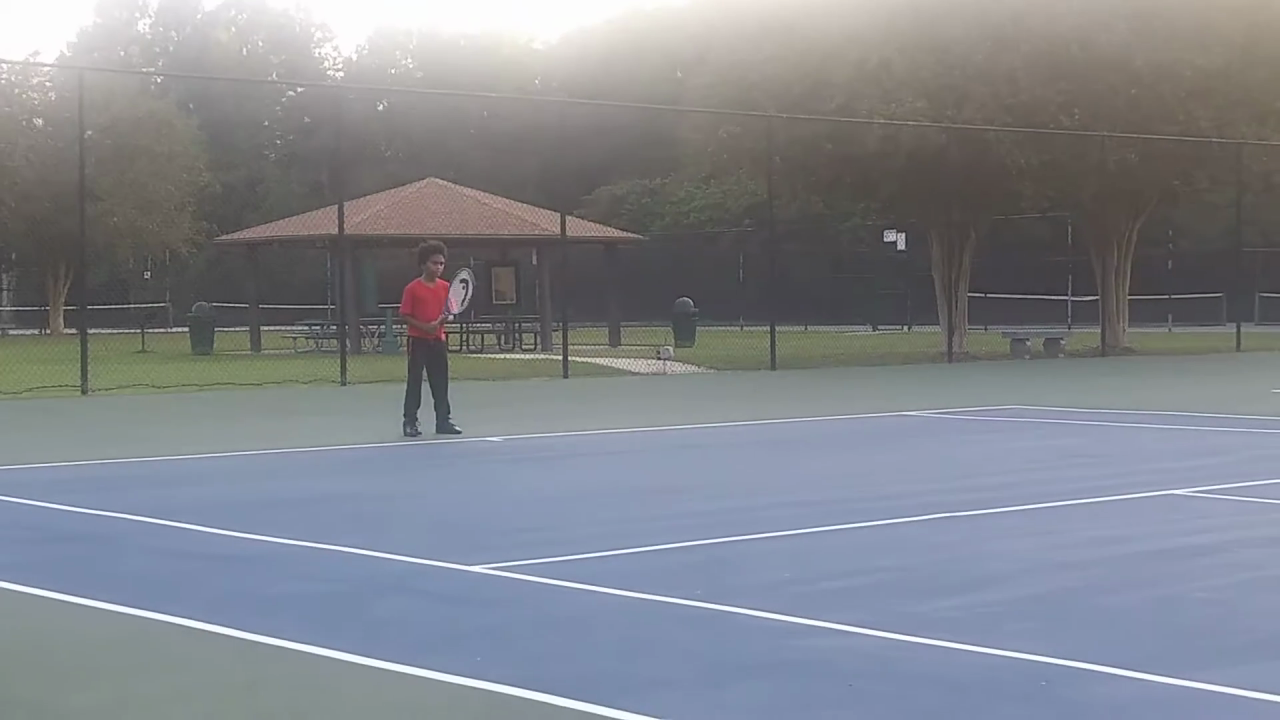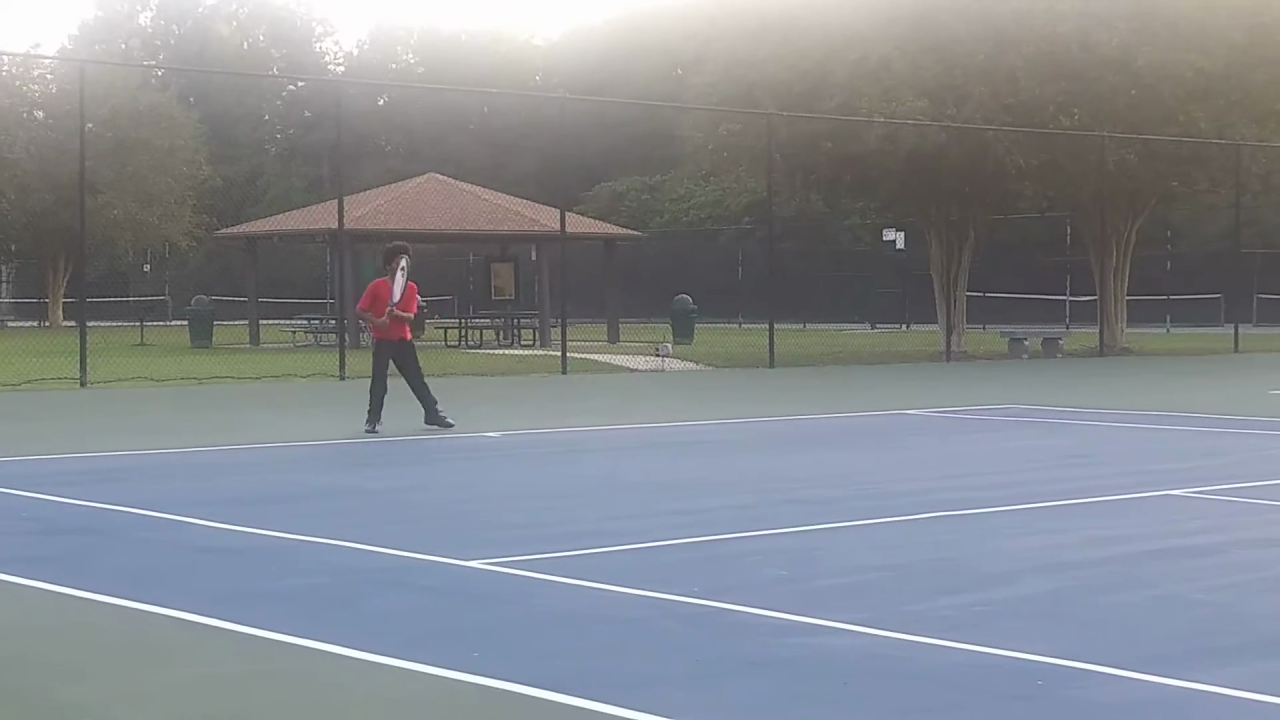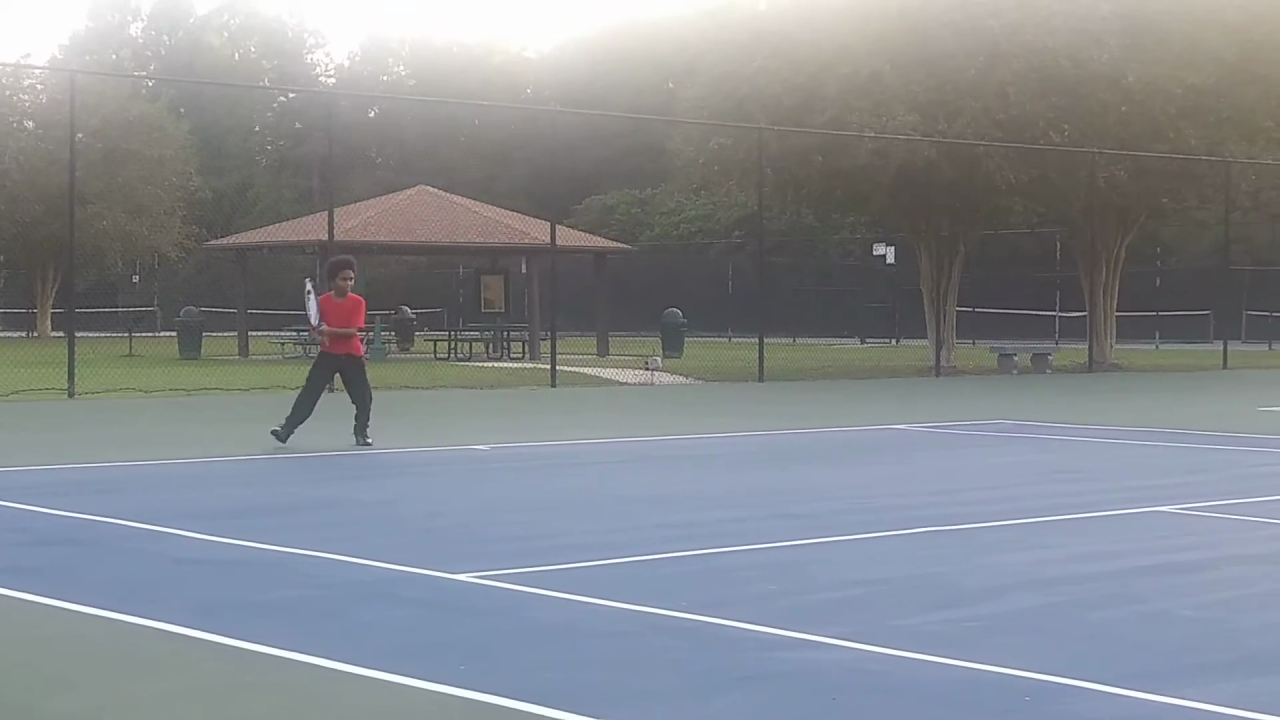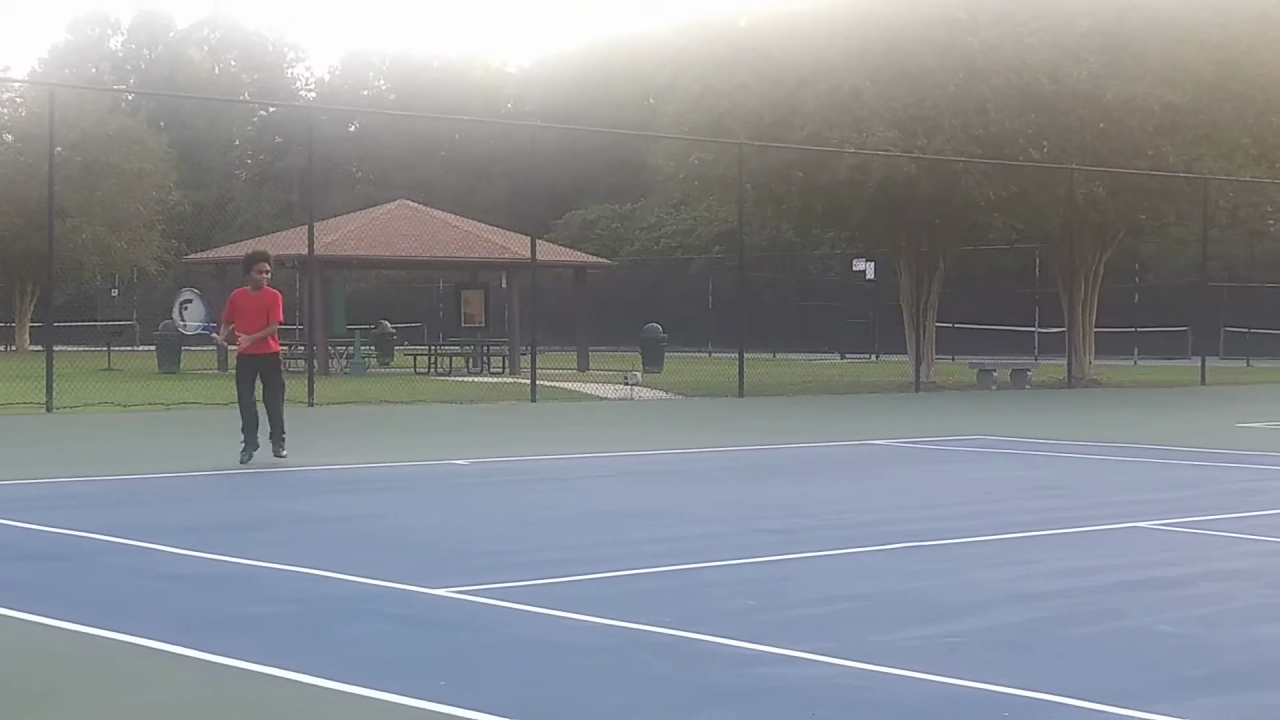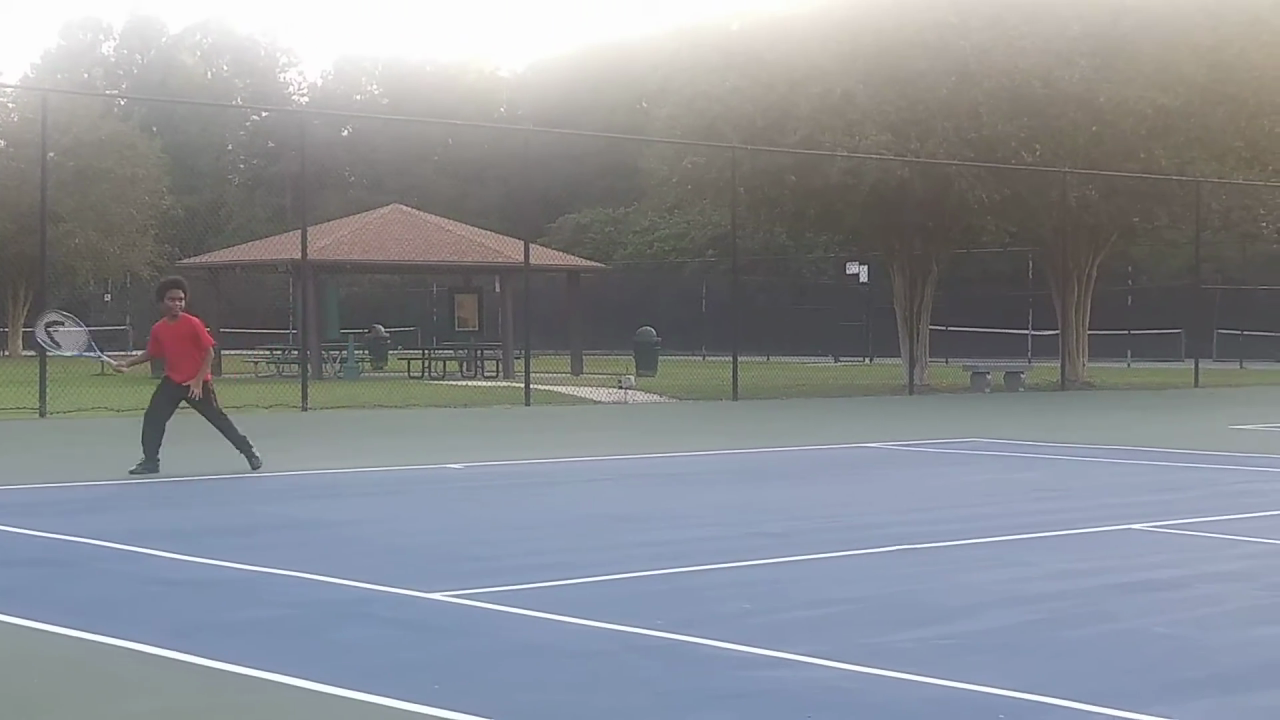
dt=0.4s
person 1, frame 1
left shoulder: (446, 287)
right shoulder: (412, 288)
right elbow: (405, 316)
left wrist: (445, 319)
right wrist: (424, 326)
left hip: (438, 340)
right hip: (418, 340)
left knee: (441, 383)
right knee: (415, 381)
left ankle: (443, 421)
right ankle: (410, 422)
person 1, frame 2
left shoulder: (411, 288)
right shoulder: (376, 286)
left elbow: (411, 316)
right elbow: (361, 311)
left wrist: (398, 314)
right wrist: (376, 321)
left hip: (404, 340)
right hip: (383, 341)
left knee: (417, 379)
right knee: (379, 379)
left ankle: (432, 413)
right ankle: (373, 419)
person 1, frame 3
left shoulder: (358, 302)
right shoulder: (322, 302)
left elbow: (354, 331)
right elbow: (315, 327)
left wrist: (330, 331)
right wrist: (319, 336)
left hip: (352, 356)
right hip: (328, 354)
left knee: (363, 396)
right knee: (310, 391)
left ankle: (361, 431)
right ankle: (287, 428)
person 1, frame 4
left shoulder: (274, 296)
right shoulder: (236, 296)
left elbow: (273, 326)
right elbow: (227, 322)
left wrist: (252, 338)
right wrist: (222, 335)
left hip: (269, 353)
right hip: (244, 355)
left knee: (274, 397)
right knee: (245, 398)
left ankle: (278, 440)
right ankle: (250, 441)
person 1, frame 5
left shoulder: (193, 323)
right shoulder: (158, 329)
left elbow: (209, 353)
right elbow: (149, 354)
left wrist: (198, 380)
right wrist: (126, 363)
left hip: (198, 381)
right hip: (172, 380)
left knee: (218, 418)
right knee: (153, 417)
left ankle: (248, 451)
right ankle: (150, 461)
